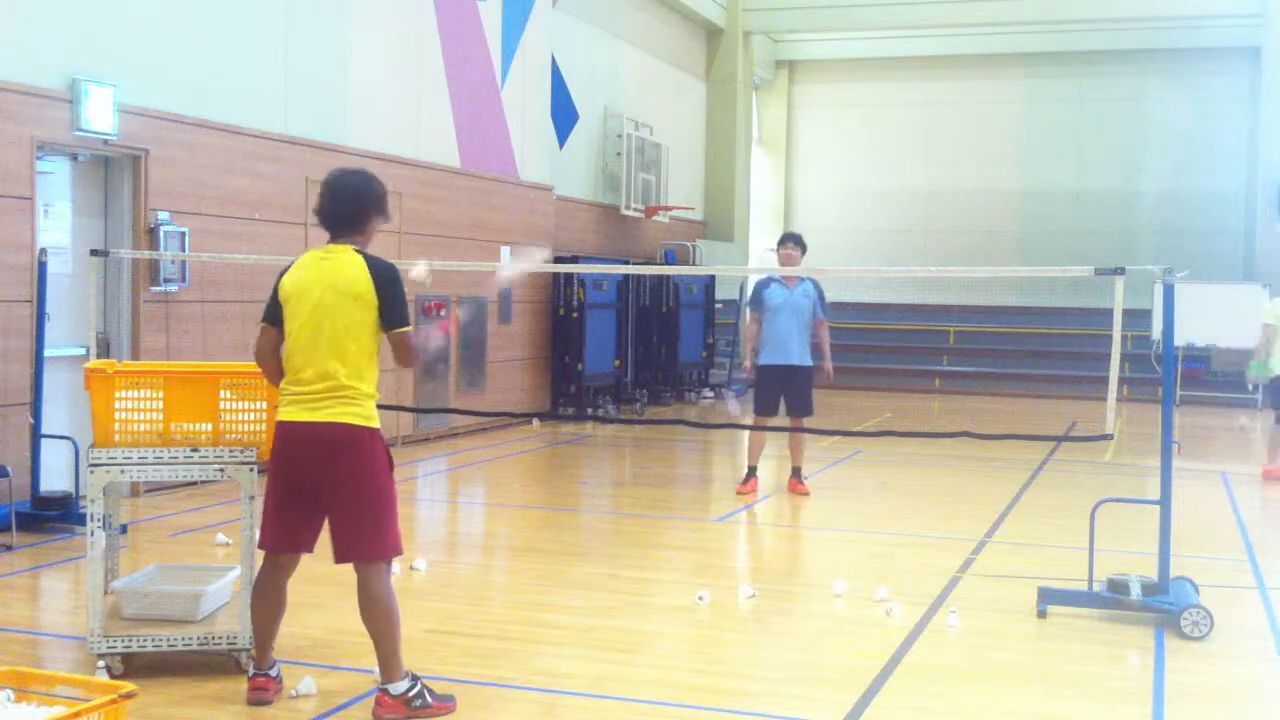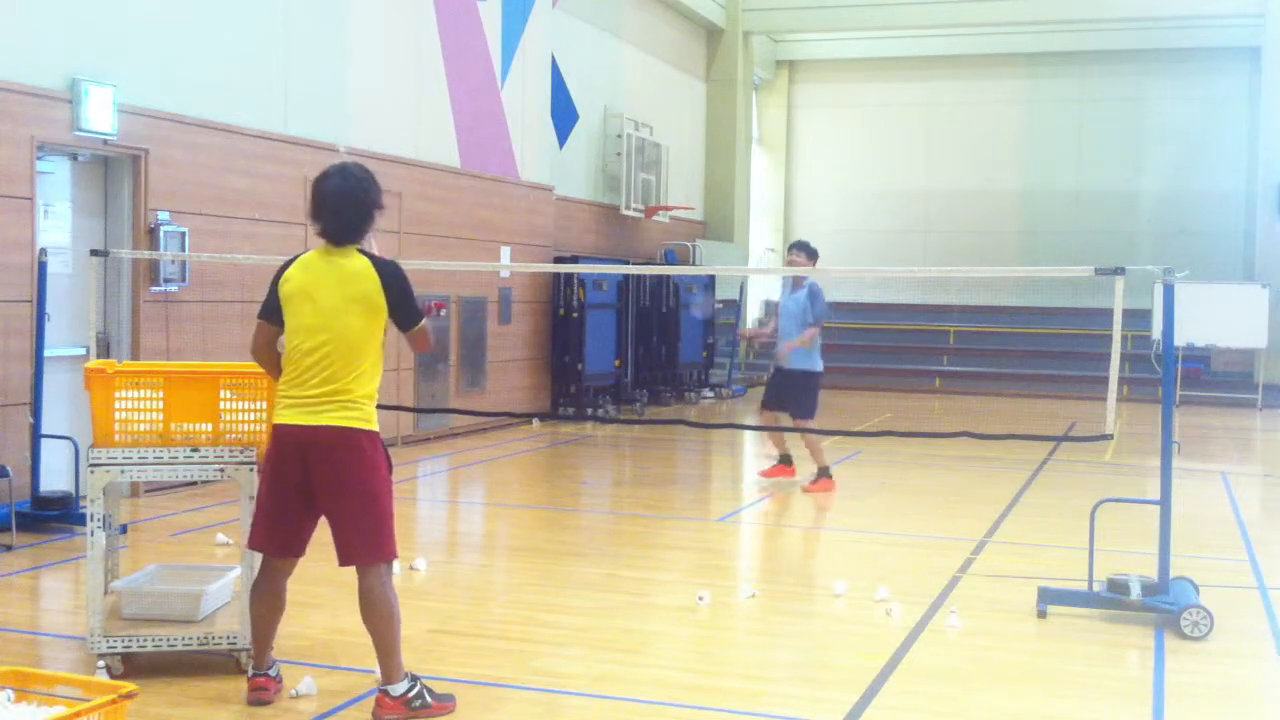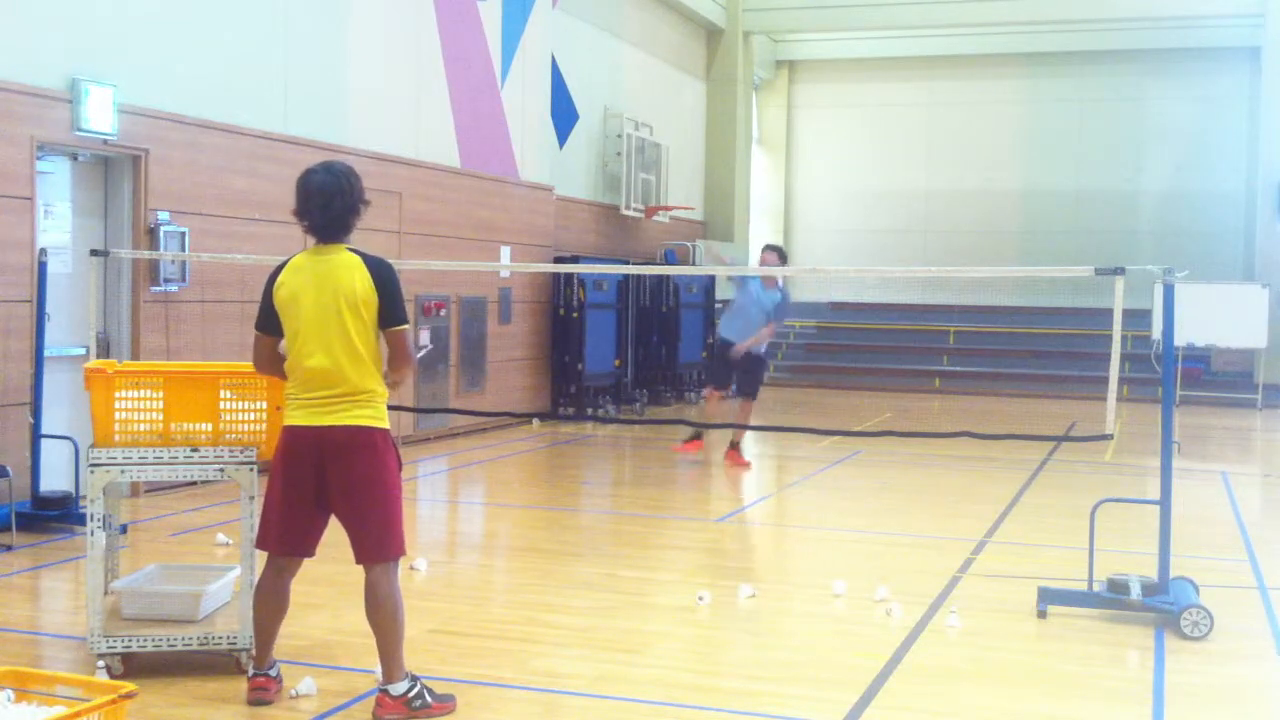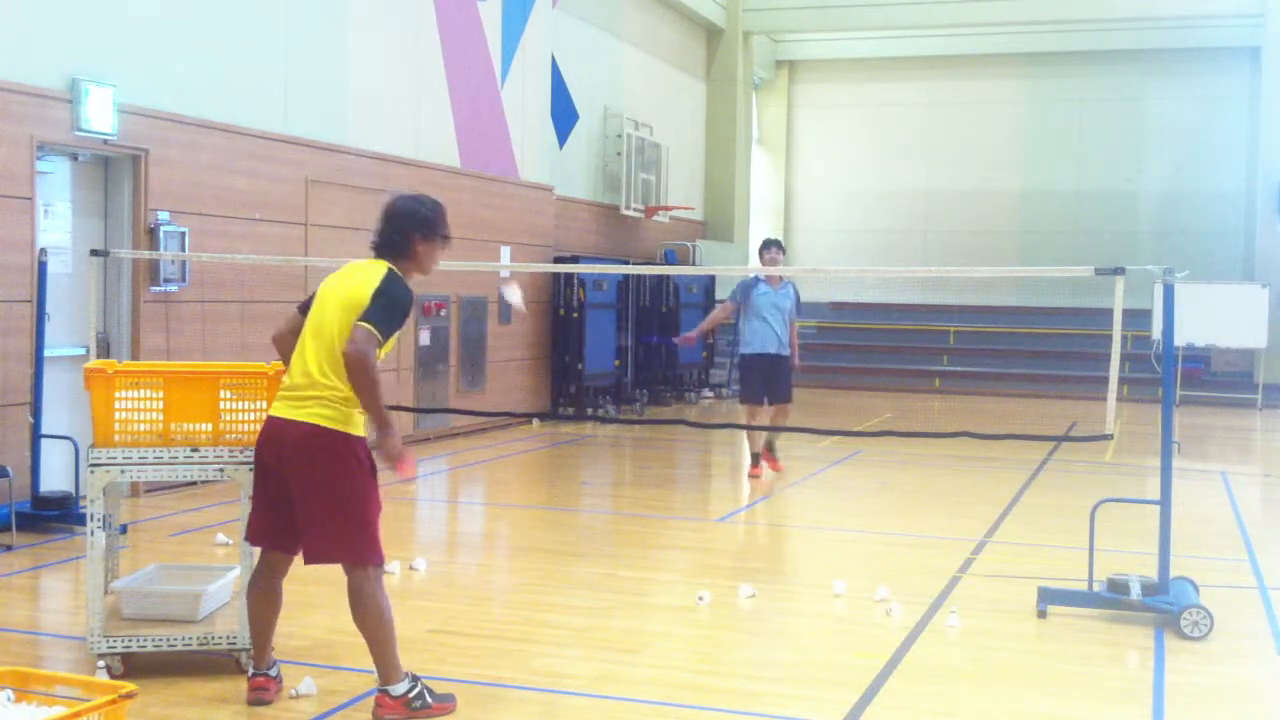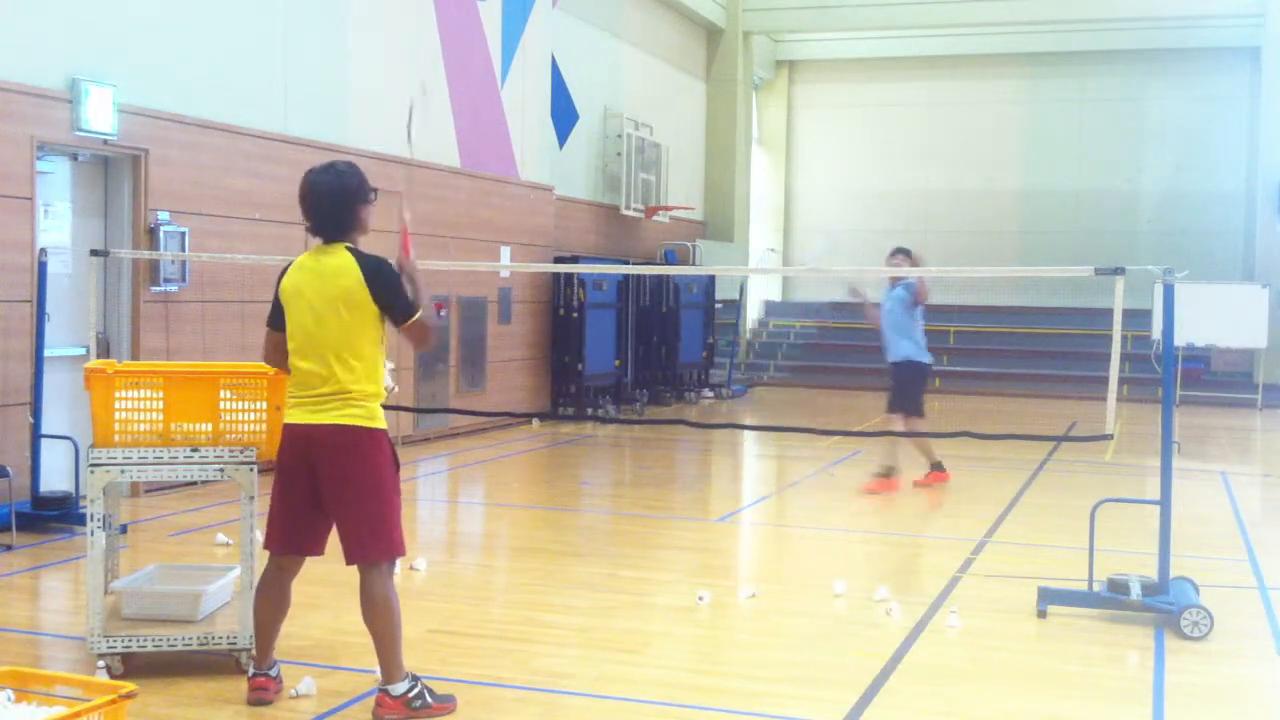
dt=1s
person 1, frame 1
left shoulder: (292, 273)
right shoulder: (378, 271)
left elbow: (264, 352)
right elbow: (406, 353)
left hip: (293, 428)
right hip: (350, 430)
left knee: (278, 557)
right knee: (372, 564)
left ankle: (261, 672)
person 1, frame 2
left shoulder: (291, 271)
right shoulder: (383, 274)
left elbow: (261, 349)
right elbow: (424, 343)
left hip: (290, 431)
right hip: (349, 433)
left knee: (275, 561)
right knee: (372, 565)
left ankle: (261, 673)
person 1, frame 3
left shoulder: (282, 276)
right shoulder: (375, 272)
left elbow: (264, 359)
right elbow: (403, 358)
right wrist: (388, 380)
left hip: (300, 432)
right hip: (360, 432)
left knee: (281, 560)
right knee: (380, 564)
left ankle: (261, 672)
person 1, frame 4
left shoulder: (344, 274)
right shoulder: (394, 289)
left elbow: (283, 338)
right elbow: (355, 353)
right wrist: (386, 428)
left hip: (280, 424)
right hip: (328, 433)
left knee: (272, 557)
right knee: (363, 565)
left ankle: (261, 672)
person 1, frame 5
left shoulder: (291, 274)
right shoulder: (372, 270)
left elbow: (273, 355)
right elbow: (424, 336)
right wrist: (411, 282)
left hip: (299, 429)
right hip: (355, 431)
left knee: (284, 558)
right knee: (376, 563)
left ankle: (262, 672)
person 2, frame 1
left shoulder: (812, 288)
right shoulder: (764, 286)
left elbow: (821, 325)
right elbow: (753, 323)
left wrist: (827, 358)
right wrist: (747, 356)
left hip: (800, 364)
right hip: (768, 363)
left knee: (798, 421)
right knee: (760, 419)
left ankle: (796, 476)
right ankle: (751, 475)
person 2, frame 2
left shoulder: (813, 291)
right shoulder: (787, 291)
left elbow: (815, 330)
left wrist: (790, 346)
right wrist: (759, 333)
left hip: (805, 369)
right hip: (783, 367)
left knee: (801, 422)
right knee: (768, 413)
left ankle: (825, 475)
right ankle: (786, 462)
person 2, frame 3
left shoulder: (782, 296)
right shoulder: (746, 279)
left elbow: (771, 328)
left wrist: (747, 343)
left hip: (754, 352)
right hip: (727, 343)
left knee: (748, 402)
right knee: (714, 394)
left ankle: (734, 449)
right ankle: (697, 437)
person 2, frame 4
left shoulder: (791, 289)
right shoulder: (750, 286)
right elbow: (724, 311)
left wrist: (795, 354)
right wrist: (697, 332)
left hip: (781, 356)
right hip: (753, 354)
left knee: (783, 407)
right knee: (754, 408)
left ankle: (769, 446)
right ankle: (755, 459)
person 2, frame 5
left shoulder: (908, 289)
right shoulder: (890, 293)
left elbow: (923, 295)
right elbow: (880, 322)
left wrist: (918, 273)
right wrist: (863, 301)
left hip: (911, 362)
right hip: (902, 362)
left knee: (896, 415)
right knee: (911, 422)
left ankle: (887, 474)
right ankle: (937, 468)
